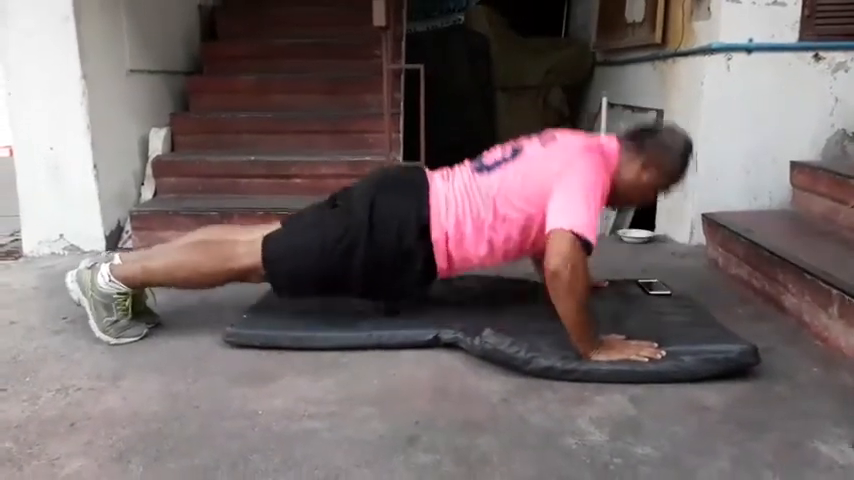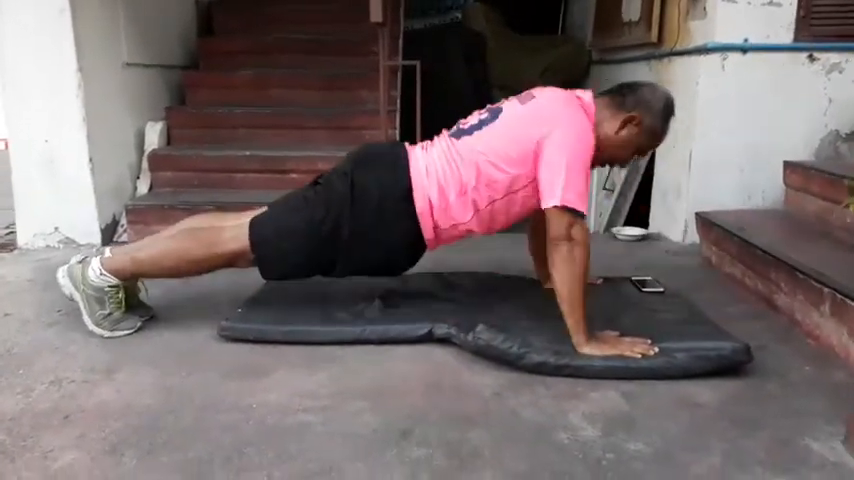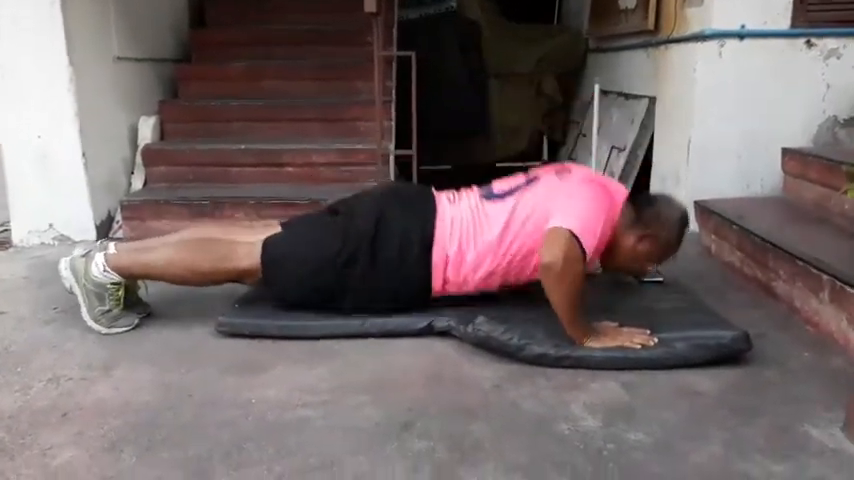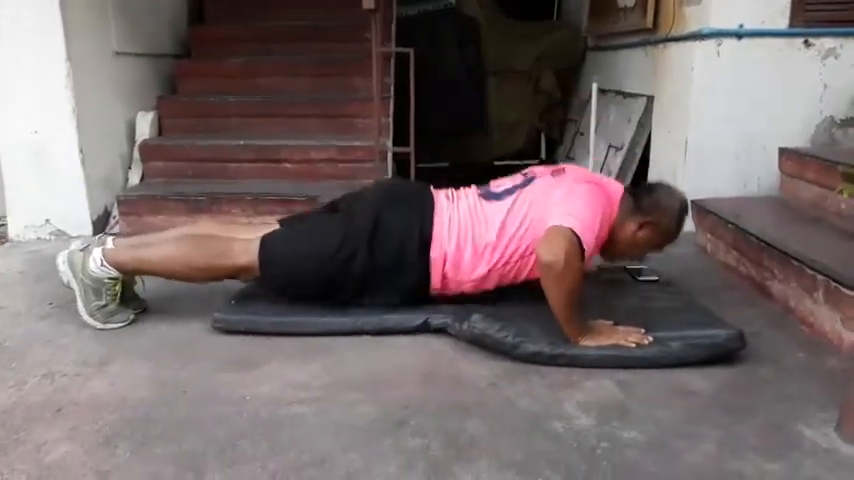
dt=0.3s
person 1, frame 1
left shoulder: (574, 147)
right shoulder: (590, 168)
left elbow: (538, 231)
right elbow: (564, 264)
left wrist: (564, 286)
right wrist: (589, 346)
left hip: (409, 201)
right hip: (405, 231)
left knee: (263, 240)
right knee: (254, 260)
left ankle: (119, 267)
right ankle: (113, 277)
person 1, frame 2
left shoulder: (558, 108)
right shoulder: (574, 124)
left elbow: (535, 206)
right elbow: (567, 235)
left wrist: (546, 276)
right wrist: (585, 340)
left hip: (395, 177)
right hip: (391, 204)
left knee: (249, 230)
right knee: (243, 245)
left ankle: (111, 261)
right ankle: (104, 270)
person 1, frame 3
left shoulder: (581, 183)
right shoulder: (598, 204)
right elbow: (556, 256)
left wrist: (566, 278)
right wrist: (583, 333)
left hip: (410, 214)
right hip: (406, 251)
left knee: (262, 240)
right knee: (252, 261)
left ankle: (115, 253)
right ankle: (107, 264)
person 1, frame 4
left shoulder: (579, 182)
right shoulder: (594, 200)
right elbow: (556, 257)
left wrist: (563, 275)
right wrist: (579, 333)
left hip: (410, 210)
right hip: (405, 249)
left knee: (259, 237)
right knee: (248, 259)
left ankle: (111, 250)
right ankle: (107, 259)
